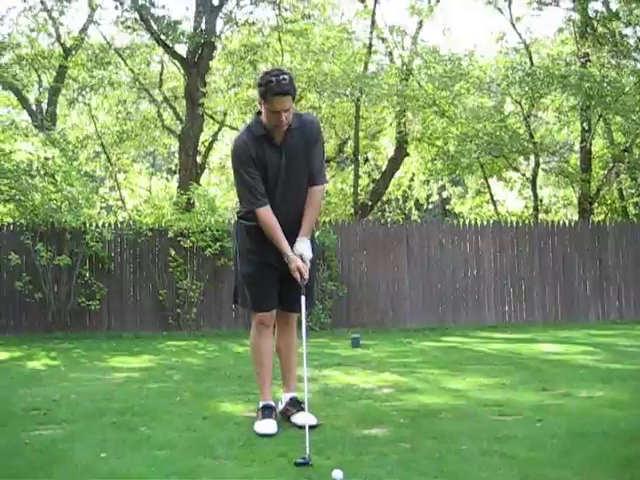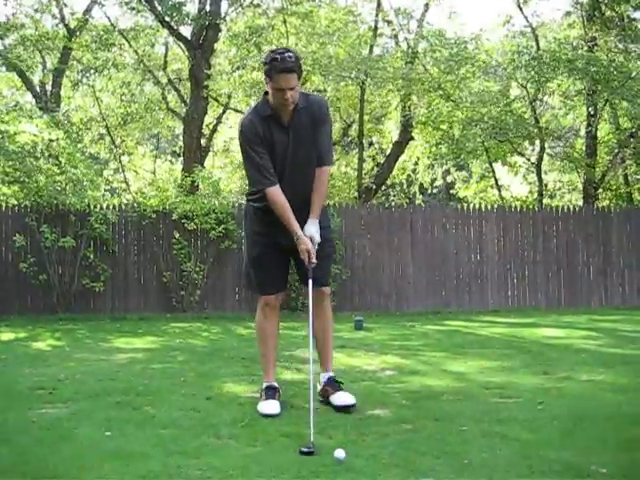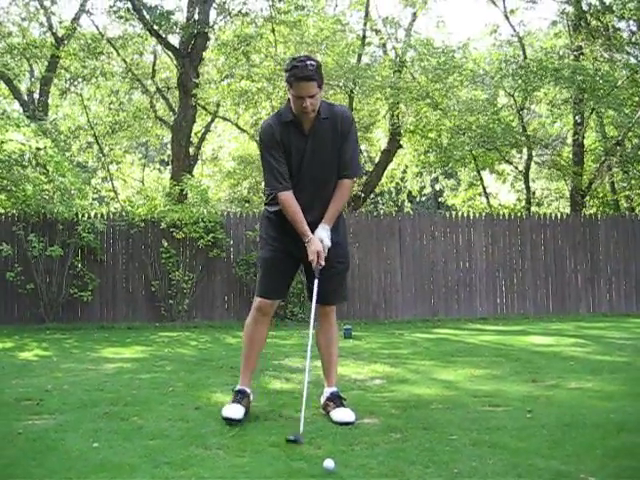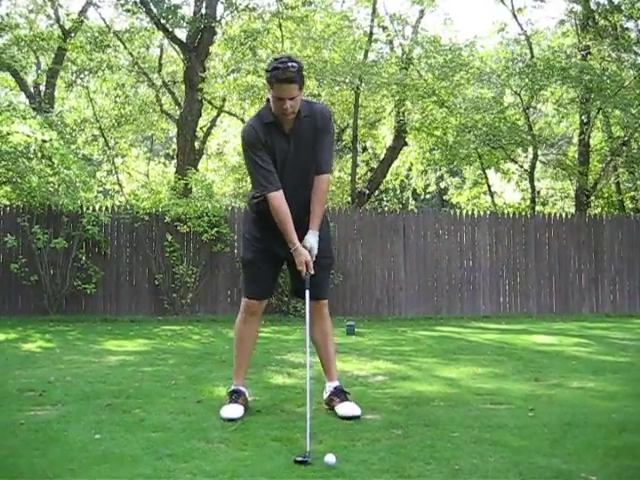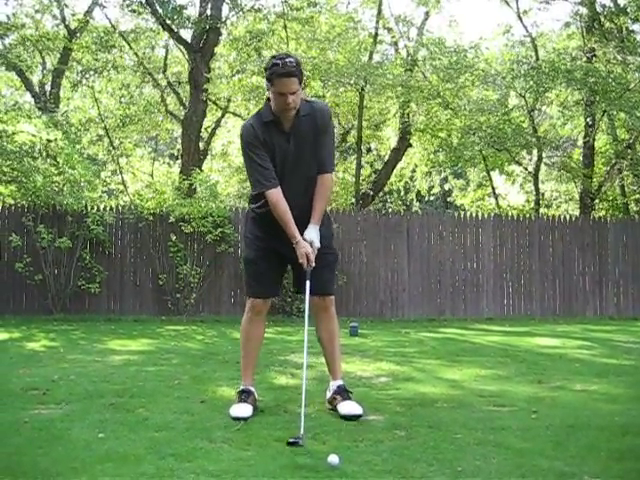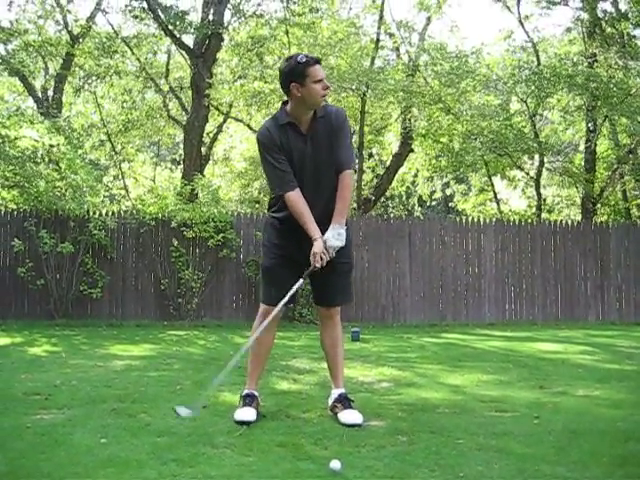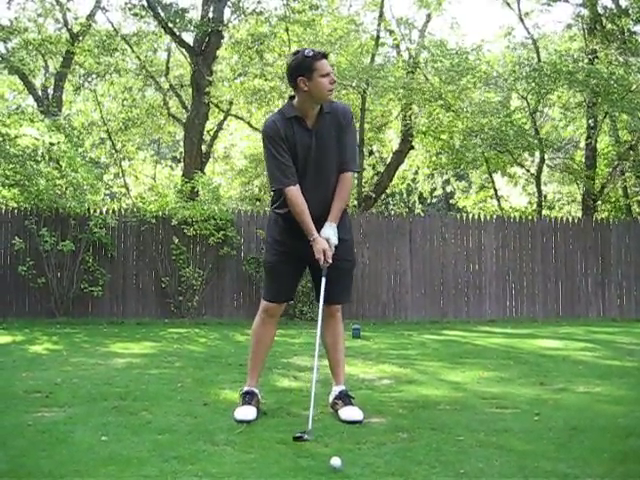
dt=0.7s
person 1, frame 1
left shoulder: (309, 128)
right shoulder: (245, 144)
left elbow: (317, 185)
right elbow: (259, 206)
left wrist: (303, 241)
right wrist: (287, 254)
left hip: (298, 239)
right hip: (258, 239)
left knee: (289, 318)
right knee: (263, 319)
left ankle: (290, 397)
right ankle: (265, 403)
person 1, frame 2
left shoulder: (317, 109)
right shoulder: (251, 124)
left elbow: (323, 167)
right elbow: (268, 186)
left wrist: (312, 223)
right wrist: (296, 234)
left hip: (311, 216)
right hip: (267, 221)
left knee: (322, 295)
right knee: (269, 301)
left ankle: (328, 377)
right ankle: (269, 385)
person 1, frame 3
left shoulder: (341, 120)
right shoulder: (271, 129)
left elbow: (348, 178)
right elbow: (281, 190)
left wrist: (324, 229)
right wrist: (307, 237)
left hip: (328, 228)
right hip: (281, 227)
left knee: (326, 310)
right knee: (263, 306)
left ankle: (331, 392)
right ankle: (242, 390)
person 1, frame 4
left shoulder: (320, 117)
right shoulder: (254, 131)
left elbow: (322, 177)
right elbow: (272, 192)
left wrist: (313, 233)
right wrist: (294, 246)
left hip: (312, 225)
right hip: (265, 227)
left knee: (319, 305)
right knee: (251, 306)
left ankle: (333, 387)
right ankle: (238, 389)
person 1, frame 5
left shoulder: (320, 115)
right shoulder: (252, 130)
left elbow: (325, 174)
right elbow: (270, 190)
left wrist: (312, 229)
right wrist: (295, 240)
left hip: (313, 224)
right hip: (267, 226)
left knee: (324, 303)
right knee: (256, 305)
left ankle: (337, 387)
right ankle: (246, 389)
person 1, frame 6
left shoulder: (335, 119)
right shoulder: (270, 134)
left elbow: (346, 173)
right elbow: (289, 192)
left wrist: (335, 229)
right wrist: (314, 238)
left hip: (332, 232)
right hip: (285, 232)
left knee: (331, 312)
right knee: (269, 310)
left ankle: (338, 394)
right ankle: (250, 393)
person 1, frame 7
left shoulder: (342, 116)
right shoulder: (275, 127)
left elbow: (347, 173)
right elbow: (289, 187)
left wrist: (329, 228)
right wrist: (312, 237)
left hip: (333, 227)
right hip: (288, 229)
left knee: (332, 309)
right knee: (270, 307)
left ankle: (339, 391)
right ankle: (250, 390)
